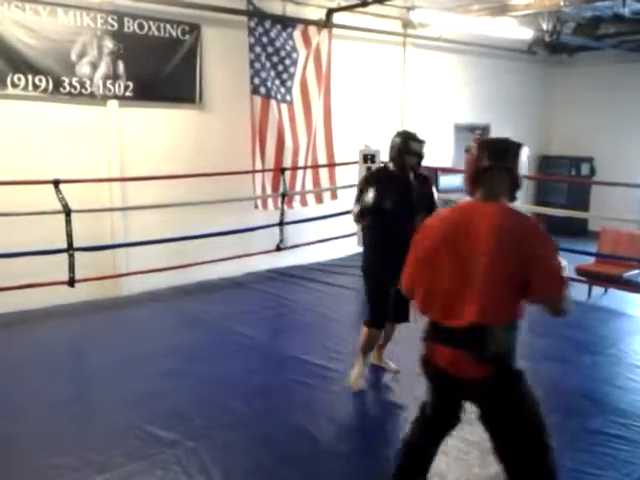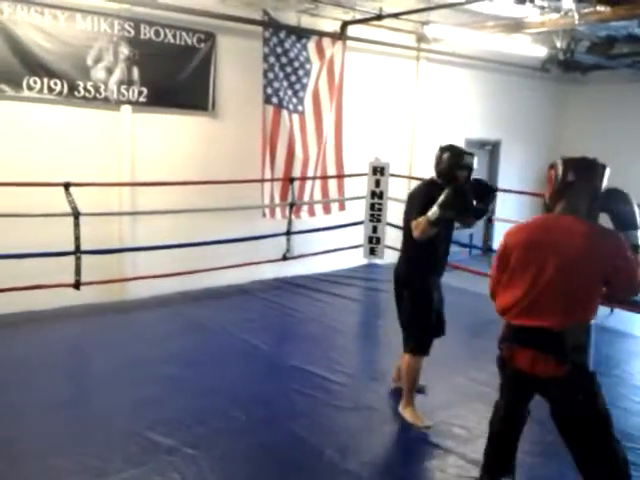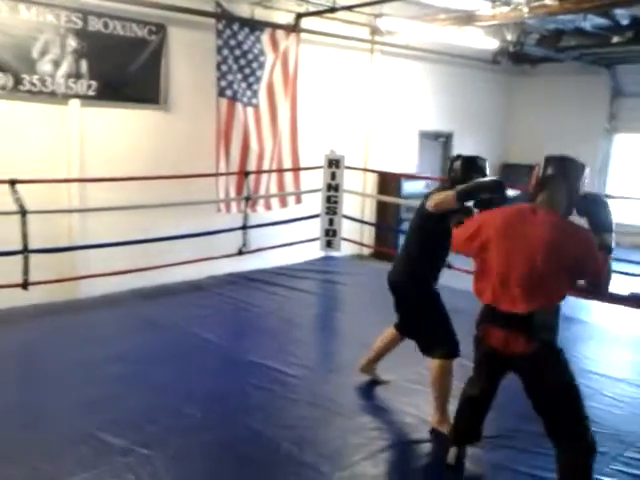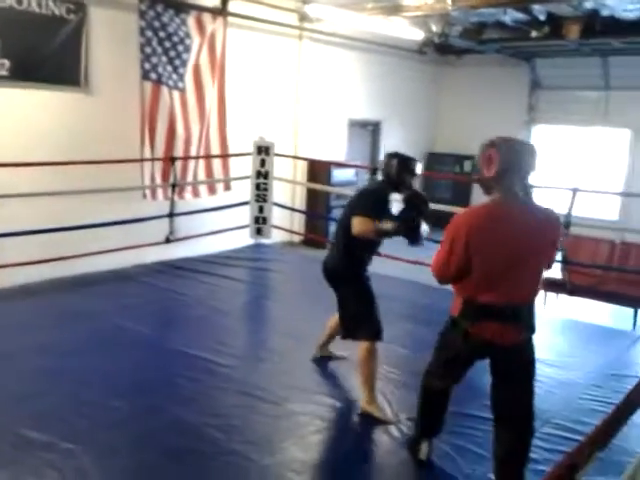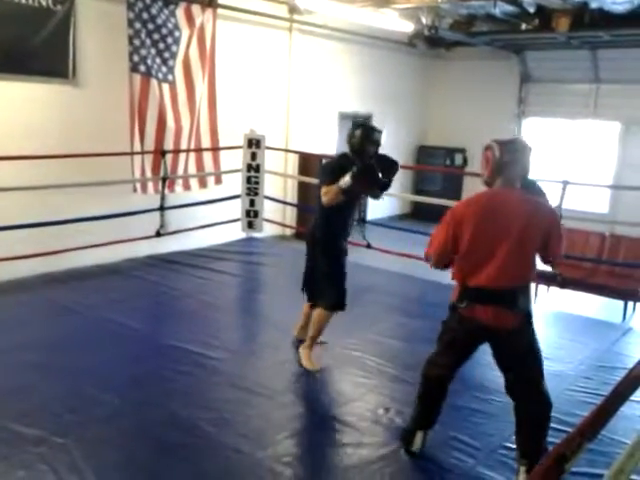
dt=0.5s
person 1, frame 1
left shoulder: (435, 223)
right shoulder: (525, 230)
left elbow: (410, 289)
right elbow: (557, 305)
right wrist: (552, 271)
left hip: (439, 351)
right hip: (487, 361)
left knee: (433, 422)
person 1, frame 2
left shoulder: (520, 234)
right shoulder: (607, 243)
left elbow: (497, 293)
left hip: (517, 350)
right hip: (566, 359)
left knee: (507, 415)
person 1, frame 3
left shoulder: (498, 218)
right shoulder: (575, 237)
left elbow: (457, 240)
right elbow: (601, 283)
right wrist: (603, 236)
left hip: (492, 329)
right hip: (534, 341)
left knee: (478, 389)
right knee: (572, 434)
left ankle: (456, 448)
person 1, frame 4
left shoulder: (468, 220)
right shoulder: (548, 222)
left elbow: (442, 274)
left hip: (470, 320)
right hip: (515, 327)
left knee: (437, 382)
right knee: (515, 414)
left ankle: (422, 442)
person 1, frame 5
left shoulder: (465, 209)
right shoulder: (542, 212)
left elbow: (437, 258)
right elbow: (552, 257)
left wrist: (462, 256)
left hip: (469, 306)
right hip: (513, 312)
left knee: (438, 371)
right knee: (531, 394)
left ankle: (417, 434)
person 2, frame 1
left shoulder: (417, 180)
right shoulder: (374, 179)
left elbow: (425, 216)
right elbow: (359, 218)
left wrist: (426, 195)
right wrist: (368, 202)
left hip: (405, 256)
right hip: (377, 257)
left knee: (396, 315)
right knee: (377, 317)
left ankle: (378, 355)
right ankle: (361, 359)
person 2, frame 2
left shoulder: (449, 191)
right shoulder: (424, 193)
left elbow: (465, 220)
right elbow: (418, 231)
left wrist: (477, 203)
right wrist: (442, 205)
left hip: (428, 275)
right hip: (413, 276)
left knee: (426, 331)
right knee: (418, 341)
left ankle: (400, 379)
right ankle: (406, 403)
person 2, frame 3
right shoulder: (439, 197)
right elbow: (434, 204)
right wrist: (474, 188)
left hip: (404, 276)
right hip: (415, 281)
left knee: (405, 326)
right knee: (445, 349)
left ankle: (368, 364)
right ankle: (440, 419)
person 2, frame 4
left shoulder: (382, 195)
right shoulder: (371, 195)
left elbow: (383, 226)
right elbow: (359, 228)
left wrist: (407, 217)
right wrist: (395, 226)
left hip: (342, 264)
right hip: (346, 268)
left knee: (349, 311)
right knee: (368, 332)
left ankle: (322, 347)
right ankle: (368, 401)
person 2, frame 5
left shoulder: (361, 165)
right shoulder: (335, 165)
left elbow: (375, 193)
right elbow: (327, 198)
left wrist: (384, 177)
right wrist: (351, 178)
left hip: (337, 238)
right hip: (324, 239)
left knee: (320, 291)
right knee: (332, 299)
left ankle: (302, 332)
right ankle: (307, 347)
